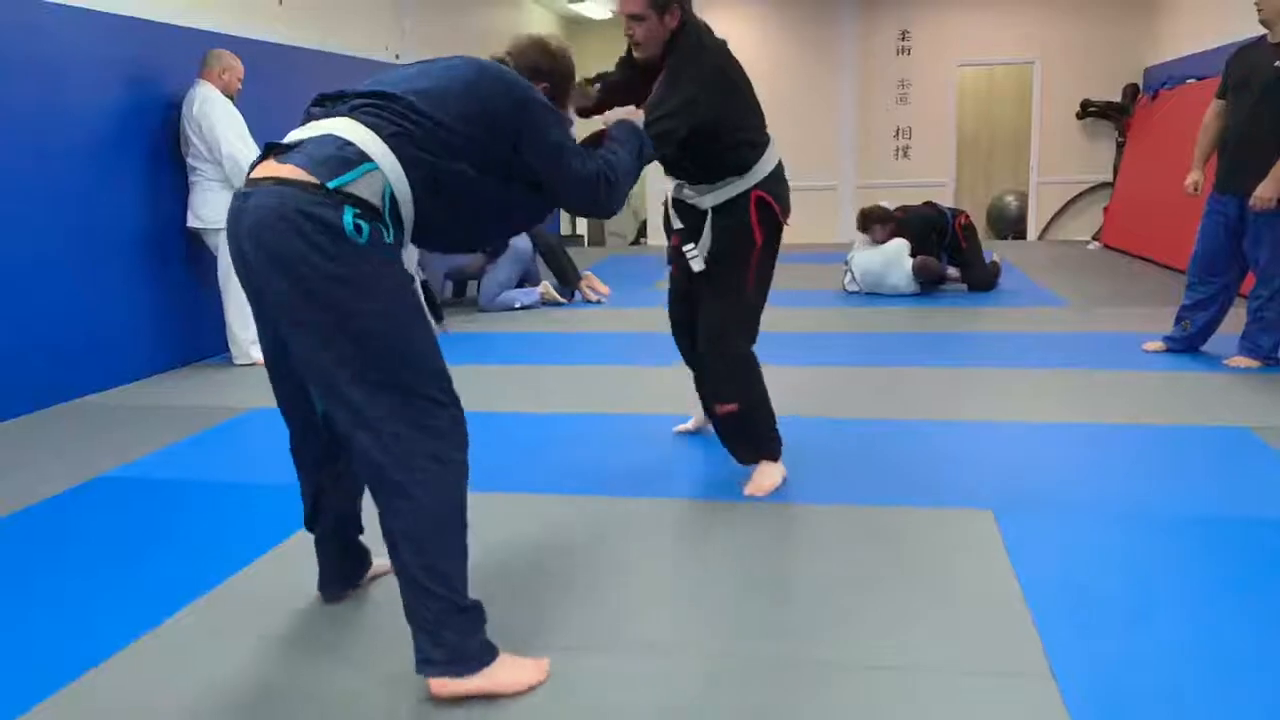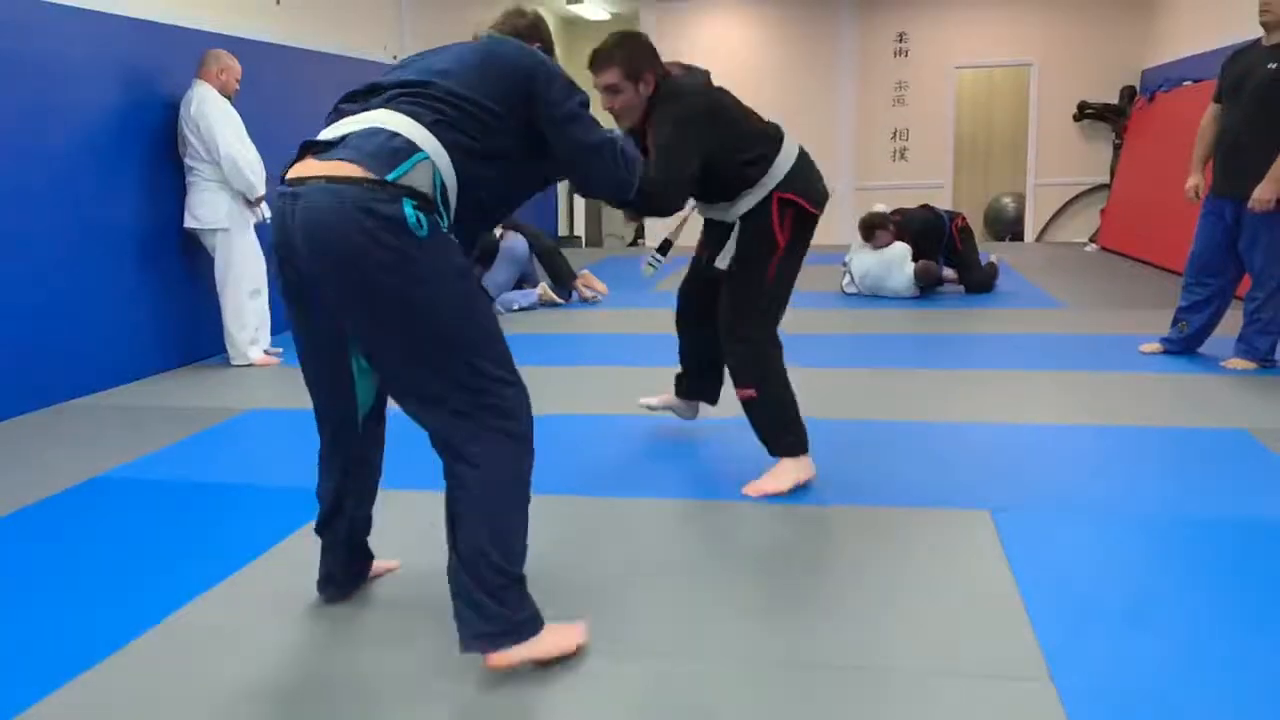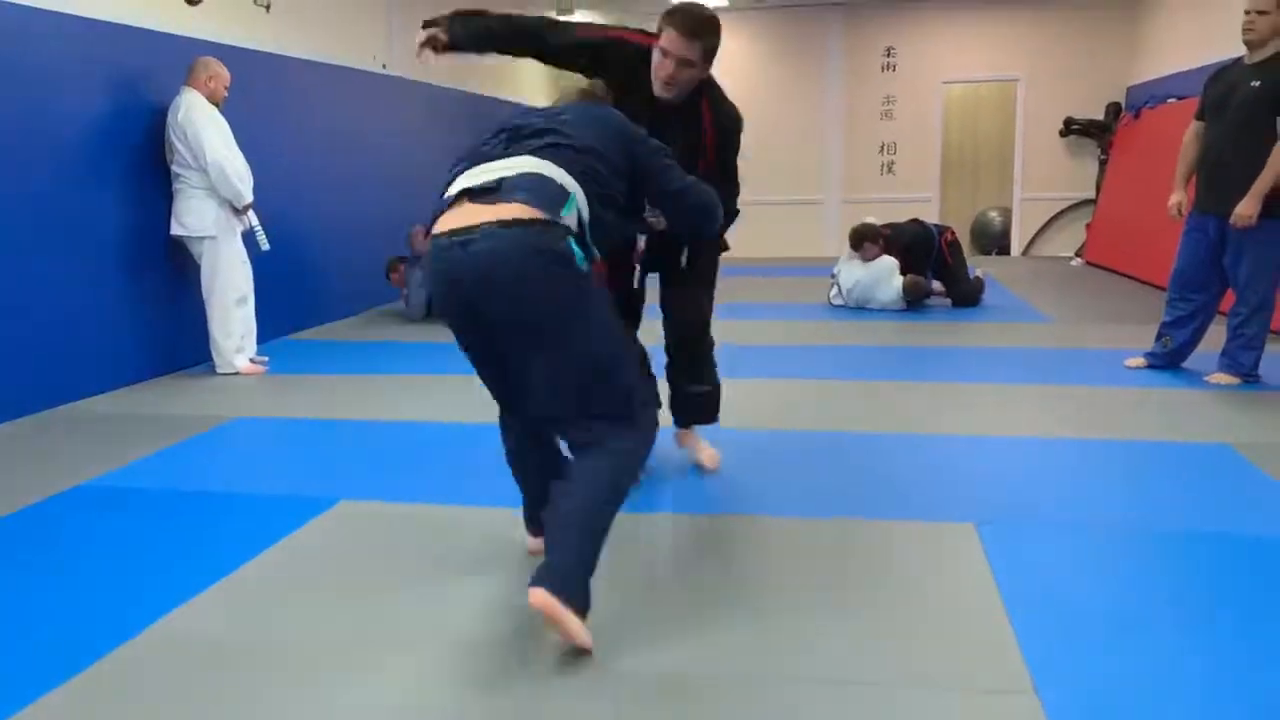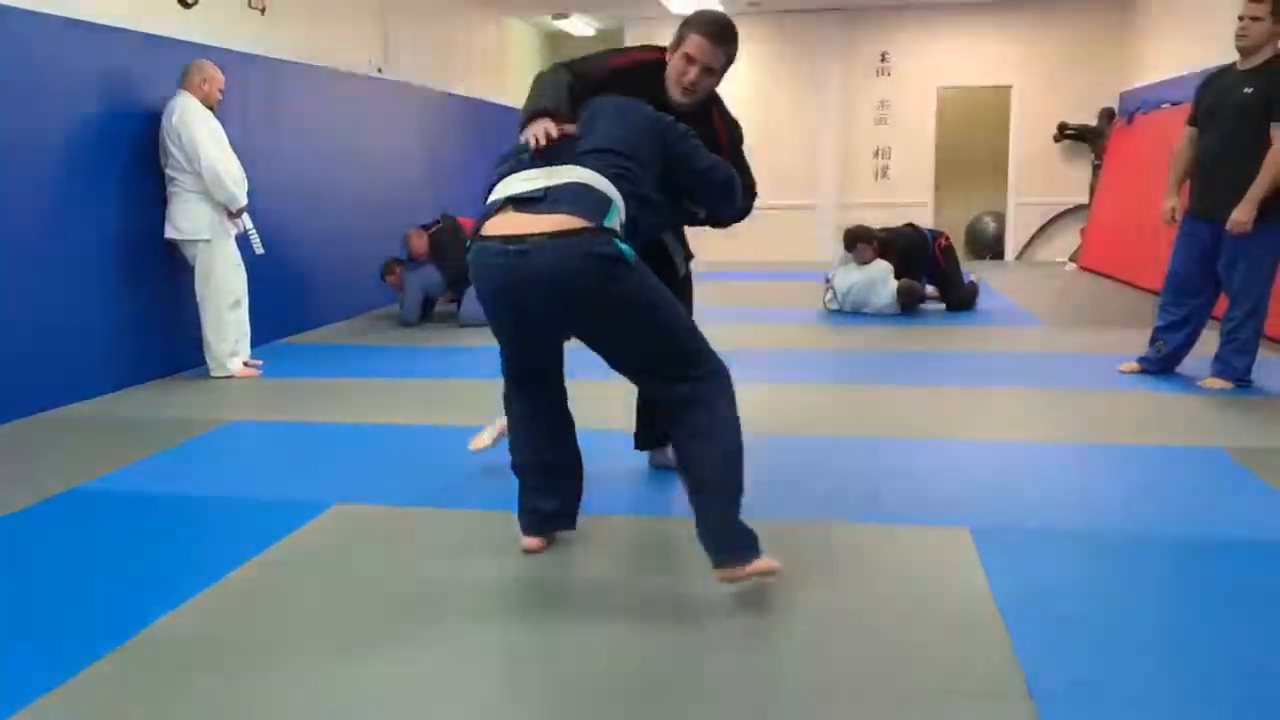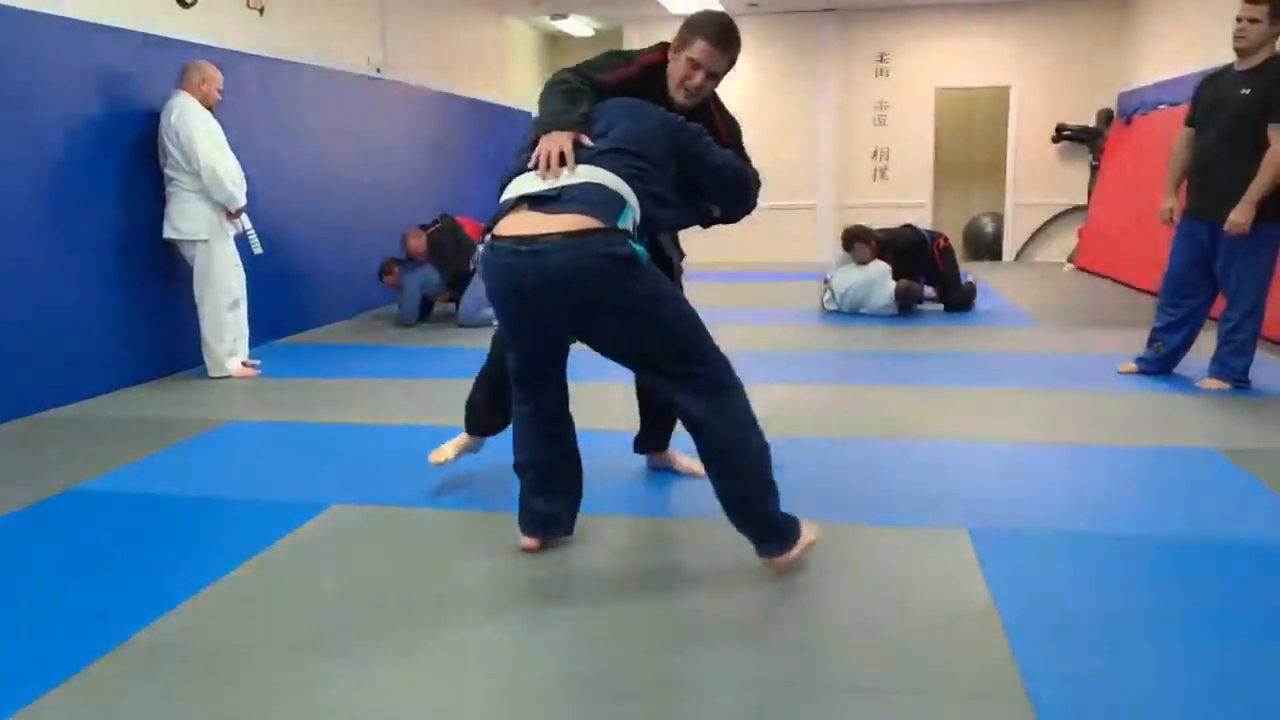
dt=0.4s
person 1, frame 1
left shoulder: (432, 76)
right shoulder: (516, 97)
right elbow: (595, 194)
left wrist: (504, 211)
right wrist: (629, 136)
left hip: (257, 205)
right hip: (322, 221)
left knee: (323, 409)
right knee: (418, 429)
left ankle: (341, 567)
right ankle: (453, 655)
person 1, frame 2
left shoulder: (429, 62)
right shoulder: (530, 69)
right elbow: (610, 176)
right wrist: (616, 143)
left hip: (296, 202)
right hip: (373, 213)
left knee: (349, 398)
right knee: (487, 416)
left ankle: (342, 566)
right ankle: (505, 624)
person 1, frame 3
left shoulder: (515, 125)
right shoulder: (618, 131)
right elbow: (702, 215)
left hip: (446, 248)
right hip: (527, 247)
left knee: (520, 392)
right knee: (621, 421)
left ankle: (546, 520)
right ankle: (560, 583)
person 1, frame 4
right shoulder: (646, 120)
right elbow: (724, 192)
right wrist: (684, 206)
left hip: (492, 255)
right hip: (576, 253)
left knee: (531, 381)
right knee: (698, 380)
left ankle: (541, 519)
right ankle: (732, 548)
person 1, frame 5
right shoulder: (659, 122)
right elbow: (739, 186)
right wrist: (703, 209)
left hip: (505, 257)
right hip: (588, 256)
left knee: (536, 382)
right knee: (705, 381)
left ankle: (540, 522)
right ankle: (776, 534)
person 2, frame 1
left shoulder: (699, 63)
right shoulder: (658, 45)
left elbow: (645, 138)
right elbow: (622, 82)
right wrist: (588, 100)
left hip: (745, 203)
right hip: (699, 199)
left knee: (723, 330)
right knee: (690, 316)
left ankle: (765, 455)
right ankle: (719, 407)
person 2, frame 2
left shoulder: (681, 110)
right shoulder: (668, 92)
left elbow: (661, 193)
right elbow: (637, 158)
left hip: (780, 200)
right hip: (738, 204)
left knee: (744, 325)
right knee: (697, 300)
left ankle: (792, 456)
right ankle: (690, 395)
person 2, frame 3
left shoulder: (719, 118)
right shoulder: (626, 53)
left elbow: (717, 205)
left knee: (687, 326)
right knee: (616, 318)
left ankle: (688, 426)
person 2, frame 4
left shoulder: (718, 127)
right shoulder: (637, 67)
left elbow: (737, 199)
right elbow: (566, 77)
left wrist: (686, 204)
right wrist: (545, 114)
left hip: (655, 233)
left ankle: (658, 443)
person 2, frame 5
left shoulder: (715, 124)
right shoulder: (636, 70)
right elbow: (569, 85)
left wrist: (706, 206)
right wrist: (557, 125)
left hip: (645, 236)
left ankle: (657, 445)
person 3, frame 1
right shoulder: (1243, 55)
right elbow: (1216, 114)
right wrist: (1198, 166)
right hip: (1228, 187)
right knee: (1208, 267)
right ankle: (1183, 337)
person 3, frame 2
right shoulder: (1239, 58)
right elbow: (1213, 117)
right wrist: (1197, 171)
right hip: (1224, 190)
right knee: (1204, 269)
right ankle: (1180, 339)
person 3, frame 3
right shoulder: (1222, 76)
right elbow: (1196, 134)
right wrist: (1180, 187)
right hip: (1208, 206)
right knee: (1188, 283)
left ankle: (1239, 366)
right ankle: (1164, 353)
person 3, frame 4
right shoulder: (1214, 81)
right elbow: (1189, 140)
right wrist: (1173, 192)
right hip: (1202, 211)
left knee: (1245, 297)
right knee: (1181, 288)
left ankle: (1231, 372)
right ankle: (1158, 358)
person 3, frame 5
right shoulder: (1212, 82)
right elbow: (1186, 141)
right wrist: (1170, 193)
left hip: (1248, 215)
right hip: (1199, 211)
left knee: (1242, 297)
right knee: (1179, 288)
left ankle: (1229, 372)
right ankle: (1156, 358)
person 4, frame 1
left shoulder: (198, 100)
right shoulder: (211, 102)
right elbow: (231, 153)
left hip: (223, 202)
right hip: (224, 205)
right knee: (241, 279)
left ankle: (257, 340)
right ankle: (247, 350)
person 4, frame 2
left shoulder: (198, 101)
right shoulder: (209, 103)
right elbow: (231, 154)
left wrist: (250, 191)
right wrist: (256, 190)
left hip: (223, 203)
right hip: (223, 206)
left knee: (250, 274)
right knee: (240, 279)
left ankle: (256, 341)
right ankle: (245, 351)
person 4, frame 3
left shoulder: (187, 108)
right shoulder: (196, 110)
right elbow: (217, 161)
left wrist: (237, 199)
right wrist: (242, 198)
left hip: (209, 211)
right hip: (209, 214)
left knee: (236, 282)
right knee: (226, 287)
left ankle: (242, 350)
right ankle: (231, 359)
person 4, frame 4
left shoulder: (183, 111)
right shoulder: (190, 113)
right elbow: (211, 164)
left wrist: (231, 201)
right wrist: (236, 200)
left hip: (205, 214)
right hip: (204, 217)
left knee: (231, 286)
right knee: (220, 291)
left ankle: (235, 353)
right ankle: (225, 362)
person 4, frame 5
left shoulder: (183, 111)
right shoulder: (188, 112)
right elbow: (210, 164)
left wrist: (230, 201)
right wrist: (235, 200)
left hip: (205, 214)
right hip: (202, 217)
left knee: (230, 285)
right knee: (219, 291)
left ankle: (234, 353)
right ankle: (223, 362)
